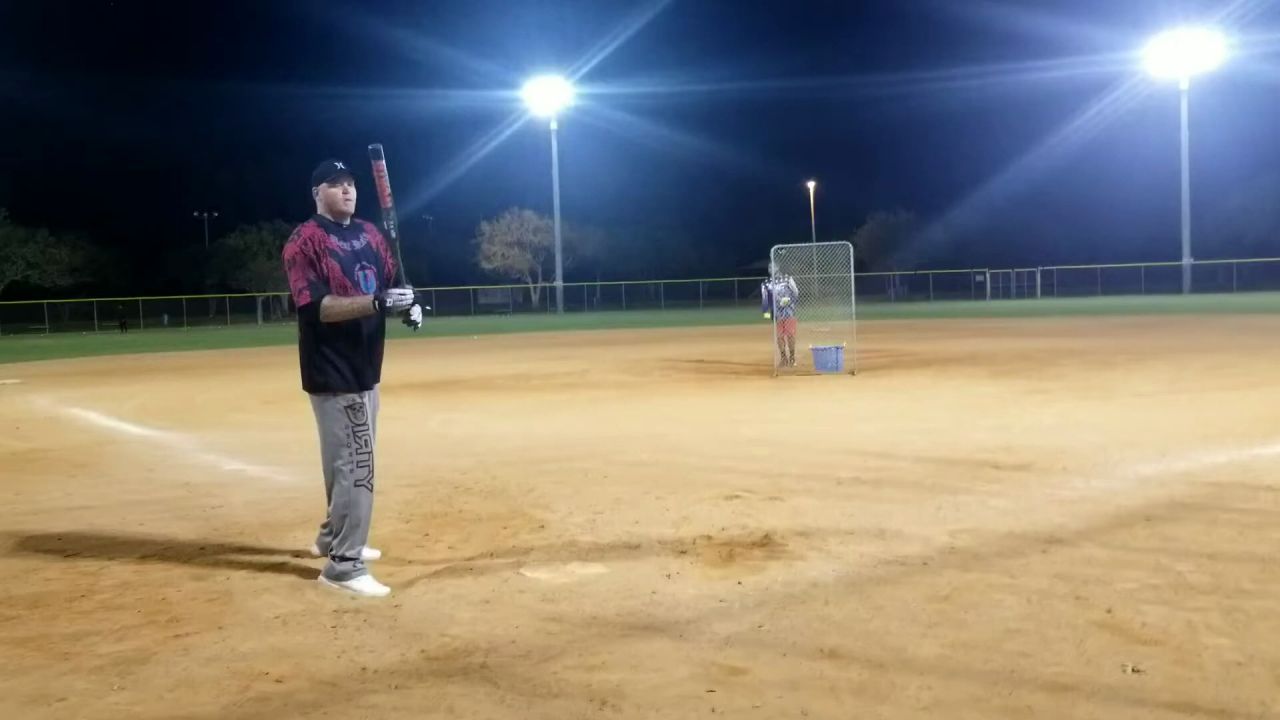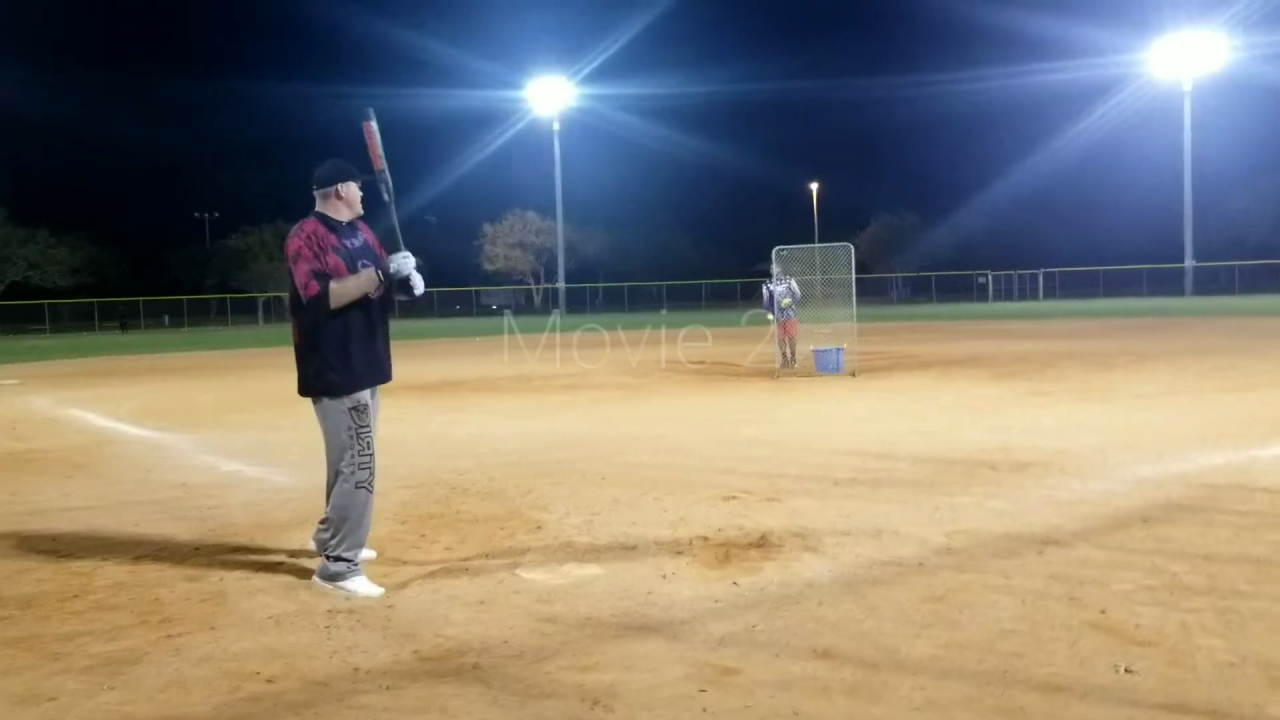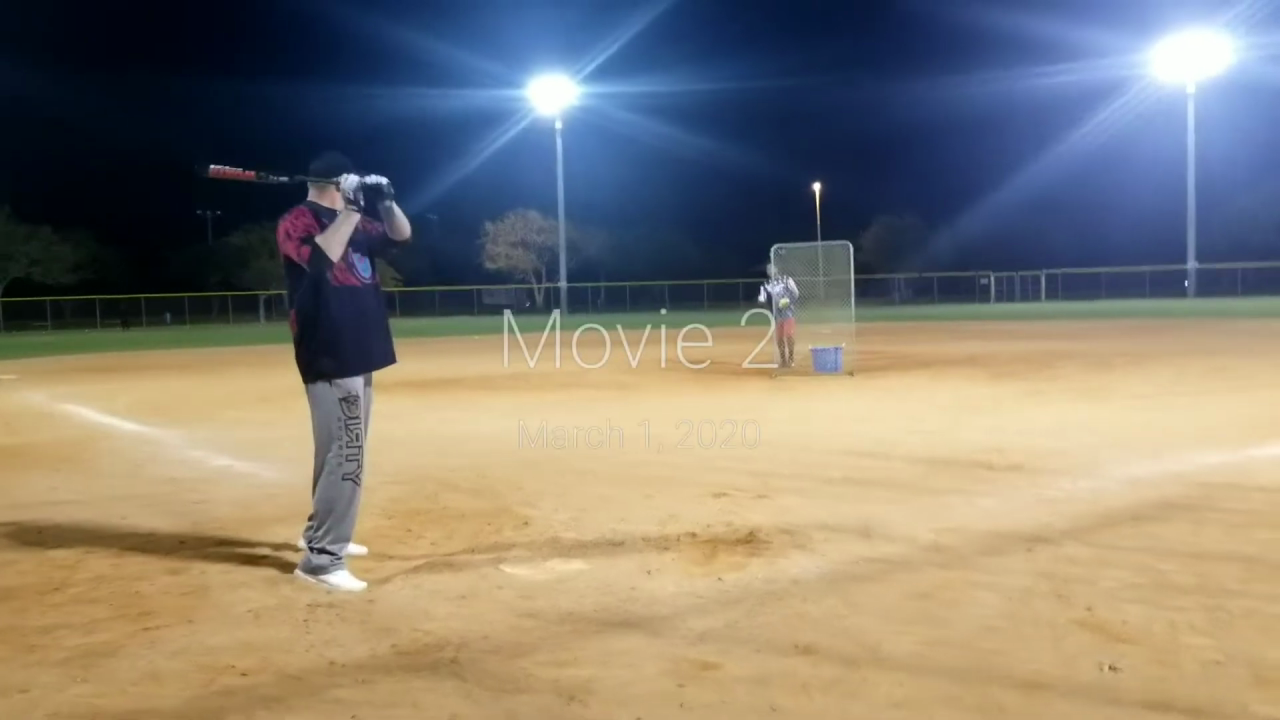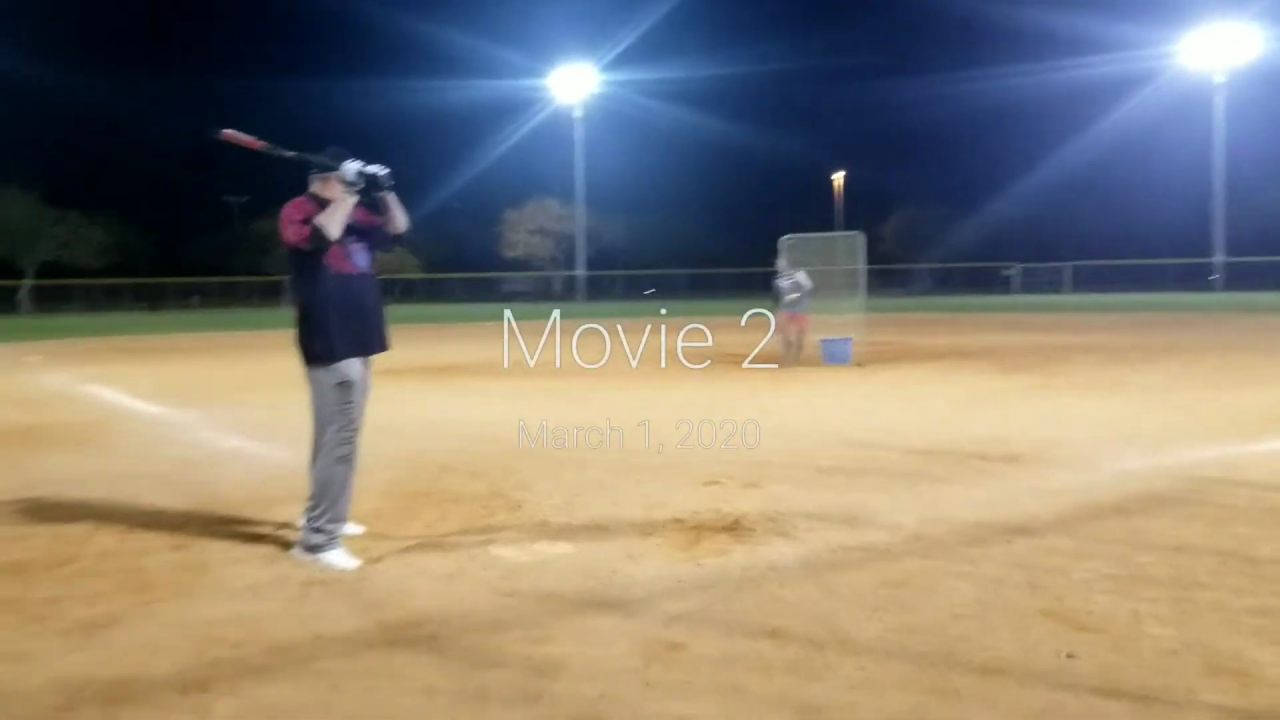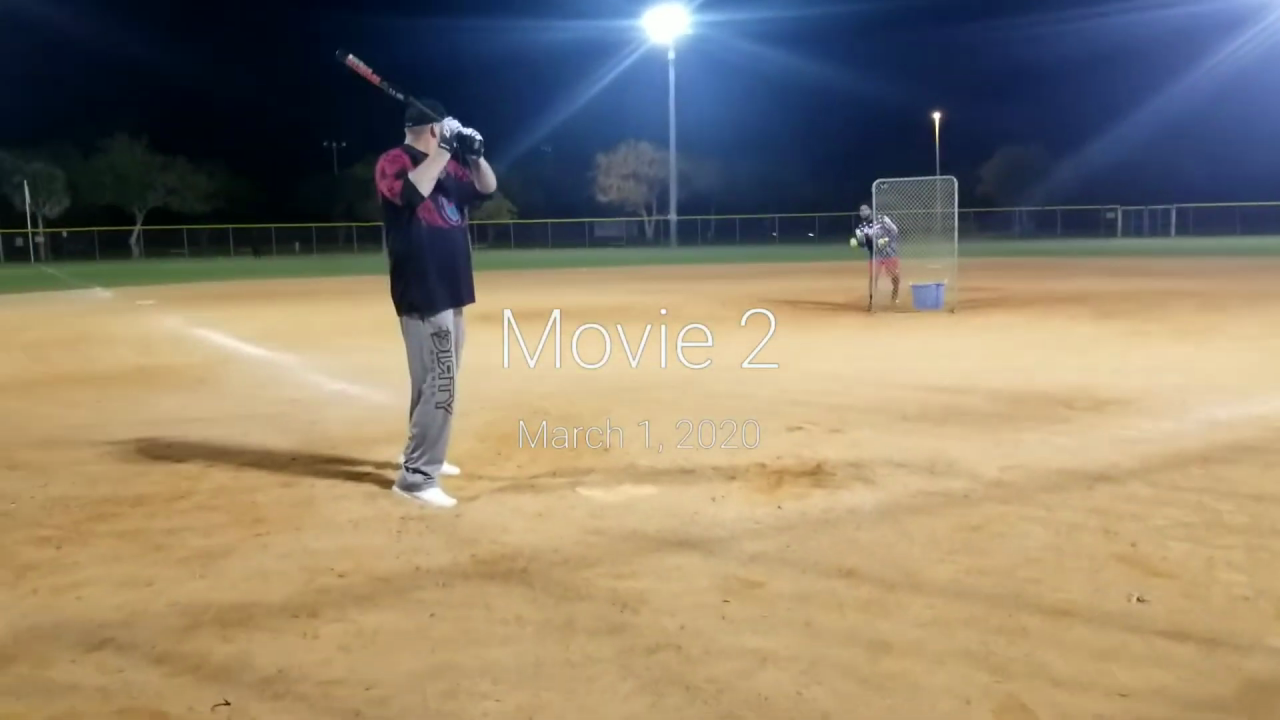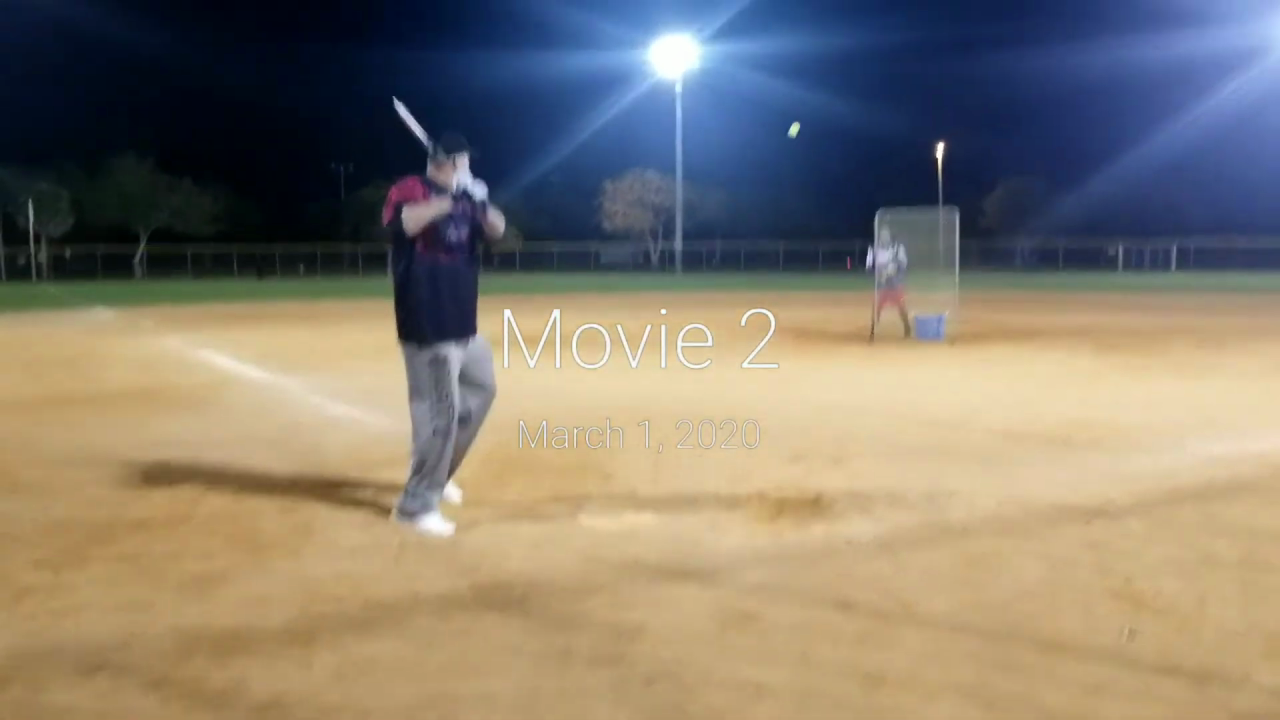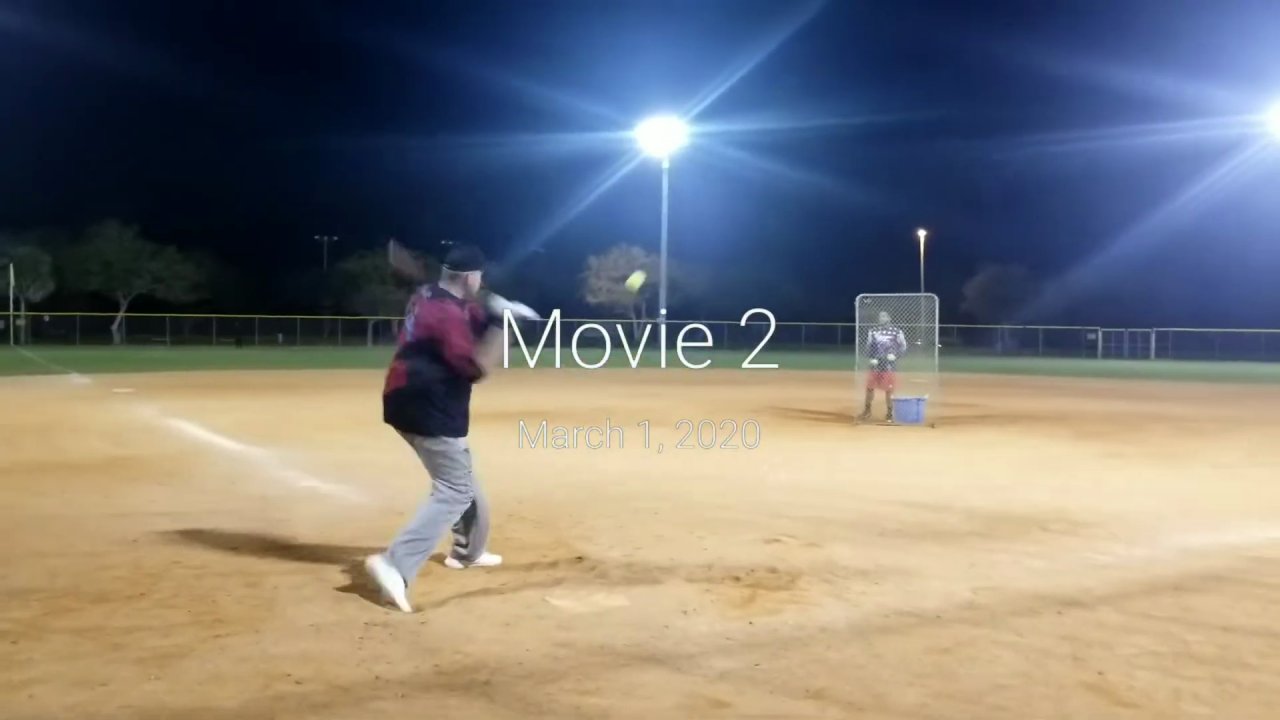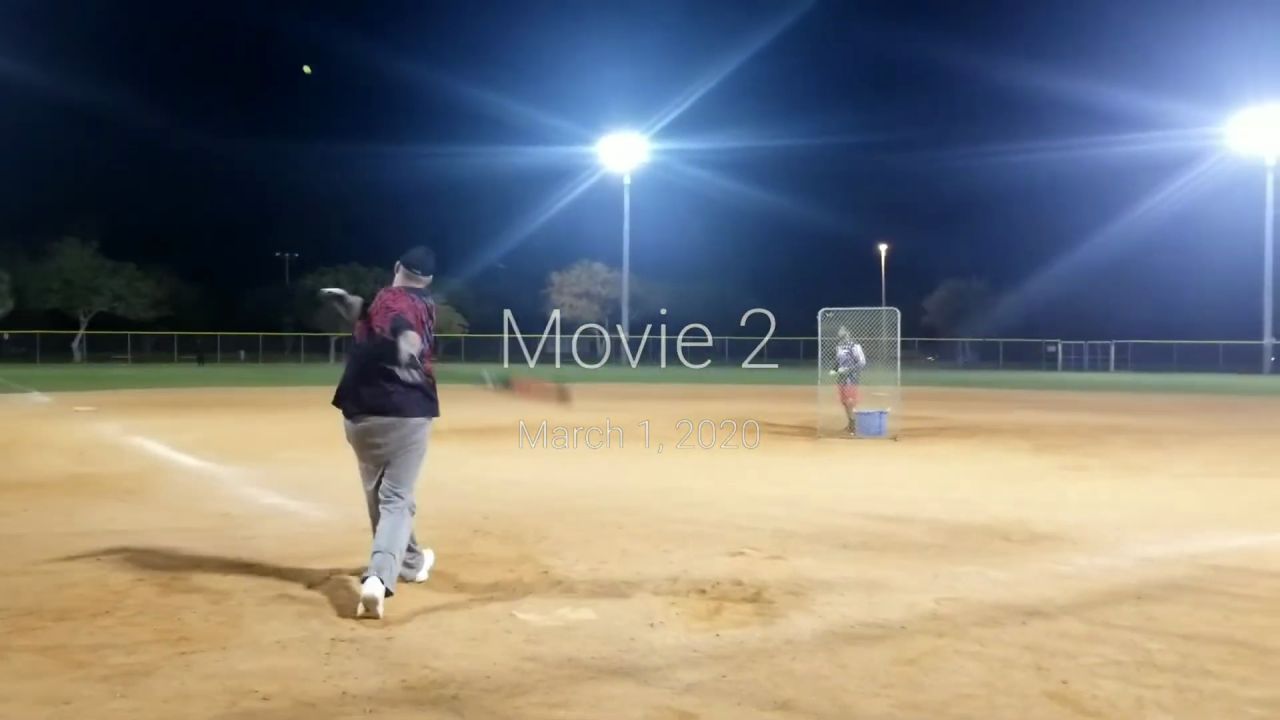
dt=0.5s
person 1, frame 1
left shoulder: (370, 233)
right shoulder: (305, 242)
left elbow: (390, 280)
right elbow: (317, 307)
left wrist: (405, 303)
right wrist: (377, 302)
left hip: (366, 366)
right hip: (333, 372)
left knee: (351, 459)
right knee: (354, 464)
left ankle: (335, 536)
right ankle: (343, 565)
person 1, frame 2
left shoulder: (361, 232)
right shoulder: (307, 236)
left elbow: (382, 286)
right elbow: (322, 298)
left wrist: (404, 278)
right wrist: (379, 274)
left hip: (365, 363)
right hip: (335, 369)
left knee: (348, 459)
right knee: (357, 464)
left ankle: (332, 534)
right ankle: (338, 565)
person 1, frame 3
left shoulder: (352, 221)
right shoulder: (297, 220)
left elbow: (400, 235)
right elbow: (320, 257)
left wrist: (383, 199)
right wrist: (352, 207)
left hip: (359, 352)
right hip: (330, 357)
left knee: (341, 452)
right knee: (344, 455)
left ankle: (322, 532)
right ankle: (321, 559)
person 1, frame 4
left shoulder: (354, 212)
right shoulder: (299, 209)
left elbow: (397, 229)
right elbow: (318, 237)
left wrist: (383, 191)
right wrist: (348, 192)
left hip: (357, 339)
right hip: (329, 342)
left knee: (342, 433)
right knee: (338, 437)
left ankle: (323, 513)
right ankle: (318, 536)
person 1, frame 5
left shoulder: (446, 165)
right shoulder: (394, 161)
left elbow: (485, 188)
right elbow: (410, 193)
left wrist: (474, 153)
right wrist: (443, 149)
left hip: (451, 290)
right hip: (421, 293)
left knee: (440, 380)
right knee: (438, 383)
left ankle: (423, 454)
right ankle: (416, 477)
person 1, frame 6
left shoulder: (463, 199)
right shoulder: (410, 190)
left elbow: (496, 231)
right elbow: (400, 225)
left wrist: (482, 205)
right wrist: (449, 199)
left hip: (462, 322)
right hip: (427, 324)
left knee: (481, 390)
right knee: (440, 411)
left ankle: (438, 476)
right ankle: (416, 504)
person 1, frame 7
left shoulder: (431, 294)
right shoulder: (449, 310)
left elbow: (475, 314)
right elbow: (476, 367)
left wrist: (499, 312)
right wrist: (497, 320)
left hip: (406, 408)
right hip: (434, 415)
left knee: (460, 479)
right knee: (451, 493)
left ankle: (469, 549)
right ankle: (391, 562)
person 1, frame 8
left shoulder: (391, 297)
right shoulder: (422, 303)
left elbow: (401, 326)
left wrist: (410, 355)
right wrist: (350, 302)
left hip: (365, 415)
right hip: (411, 414)
left knee: (381, 496)
right knee: (396, 500)
left ankle: (410, 561)
right ankle: (379, 577)
